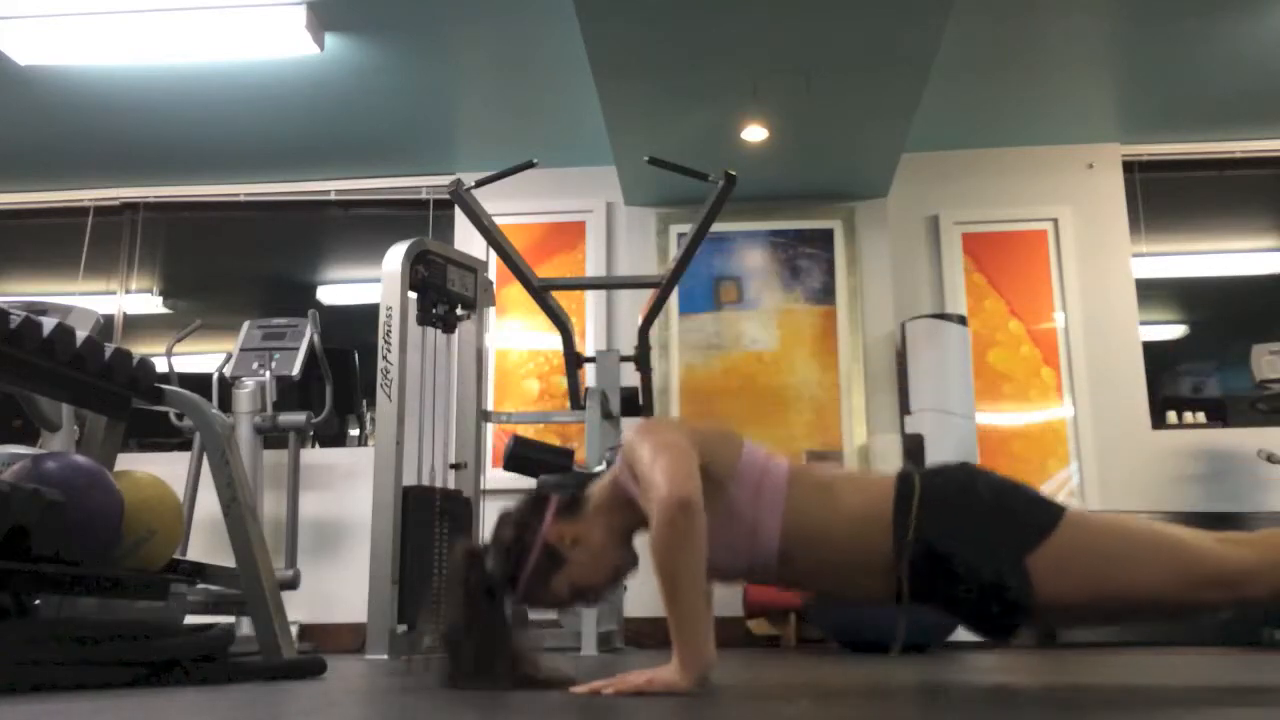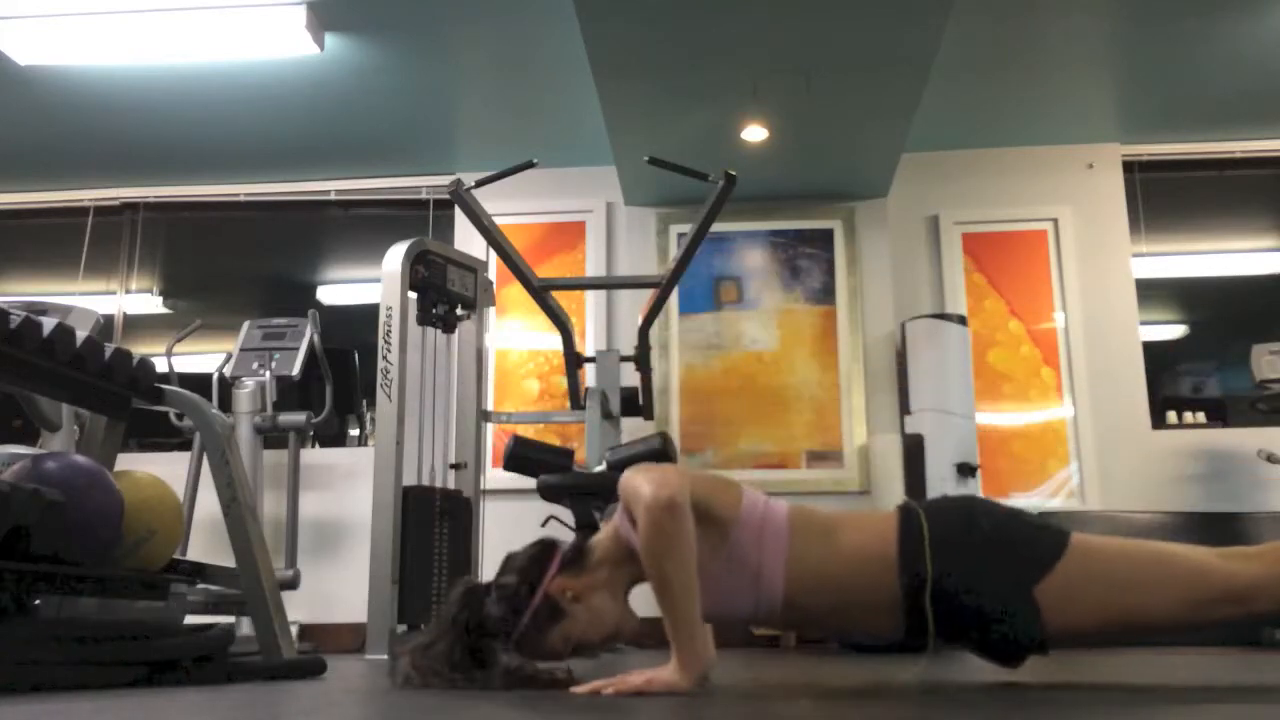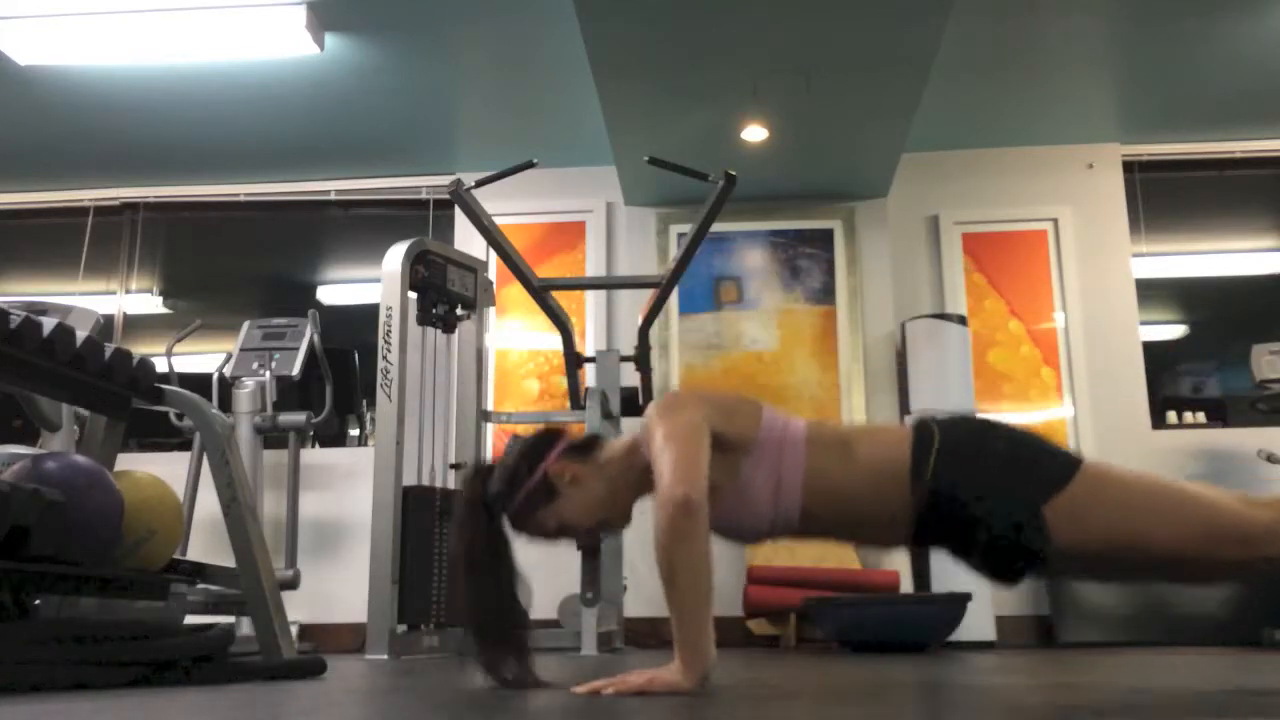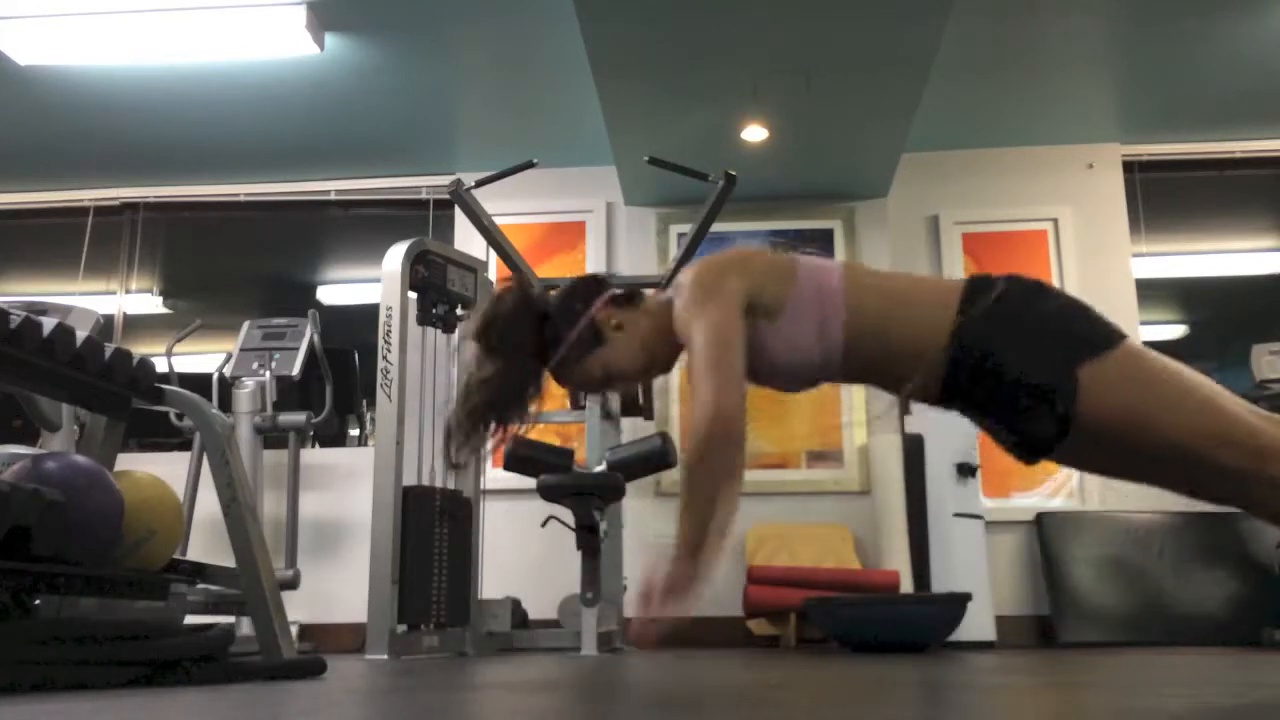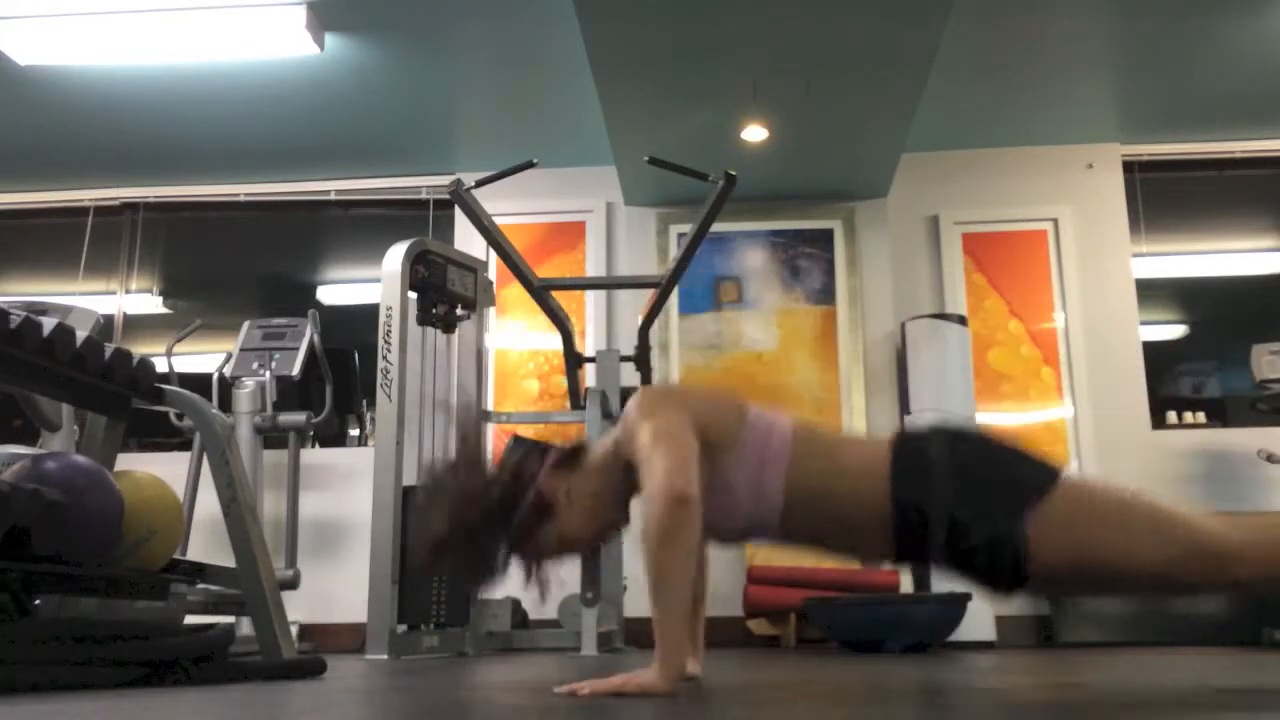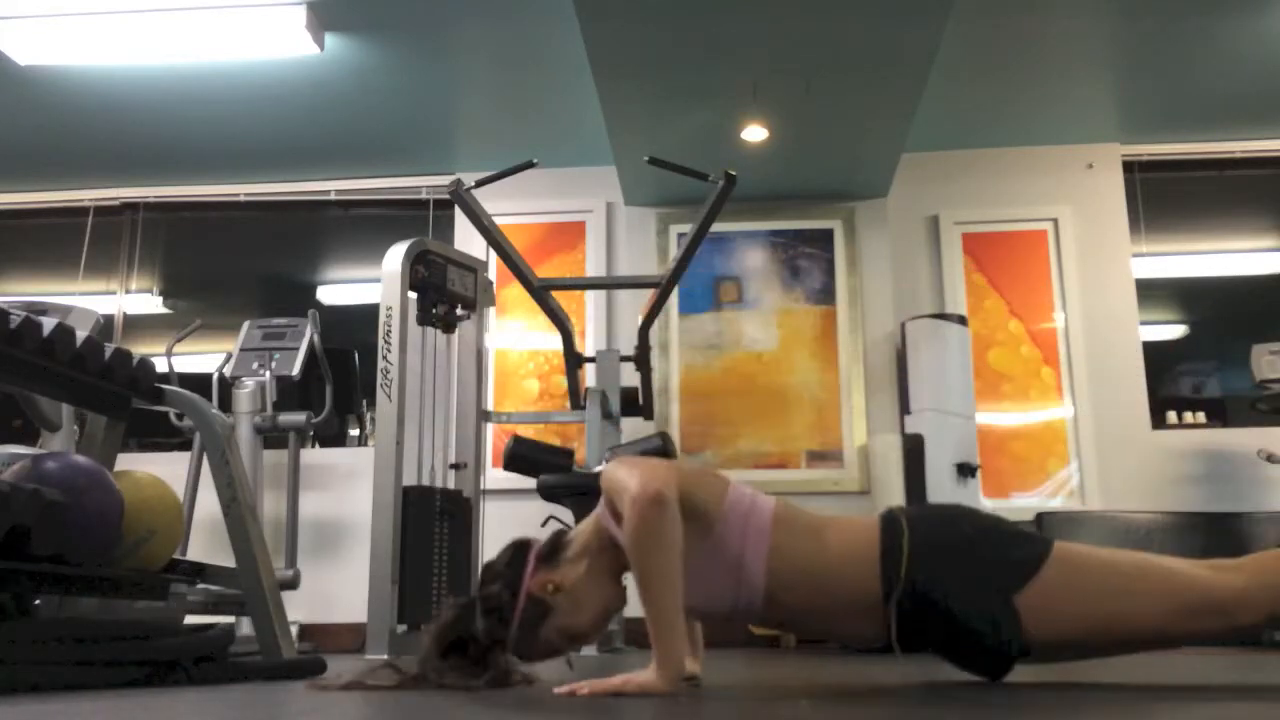
dt=0.3s
person 1, frame 1
left shoulder: (644, 450)
right shoulder: (643, 496)
left elbow: (679, 505)
left wrist: (687, 662)
left hip: (955, 539)
right hip: (935, 546)
person 1, frame 2
left shoulder: (637, 490)
right shoulder: (644, 538)
left elbow: (669, 506)
left wrist: (687, 663)
left hip: (954, 566)
right hip: (935, 565)
person 1, frame 3
left shoulder: (672, 420)
right shoulder: (650, 468)
left elbow: (681, 509)
right elbow: (687, 521)
left wrist: (687, 664)
right wrist: (691, 655)
left hip: (976, 478)
right hip: (956, 499)
person 1, frame 4
left shoulder: (706, 288)
right shoulder: (703, 328)
left elbow: (716, 426)
right elbow: (721, 449)
left wrist: (679, 571)
right wrist: (689, 568)
left hip: (1016, 340)
right hip: (991, 364)
person 1, frame 5
left shoulder: (648, 419)
right shoulder: (626, 470)
left elbow: (675, 497)
right elbow: (689, 526)
left wrist: (667, 666)
right wrist: (685, 652)
left hip: (959, 495)
right hip: (930, 503)
person 1, frame 6
left shoulder: (620, 486)
right shoulder: (631, 549)
left elbow: (656, 499)
left wrist: (665, 667)
right wrist: (684, 650)
left hip: (941, 578)
right hip: (921, 577)
